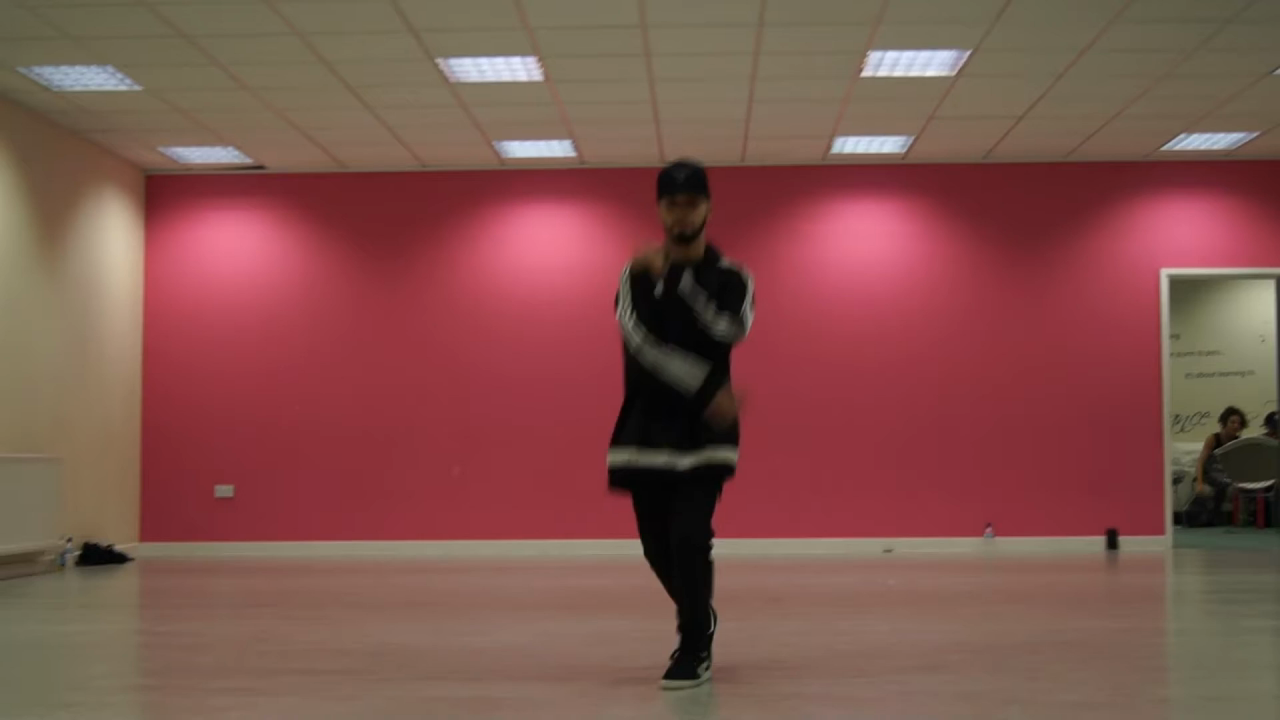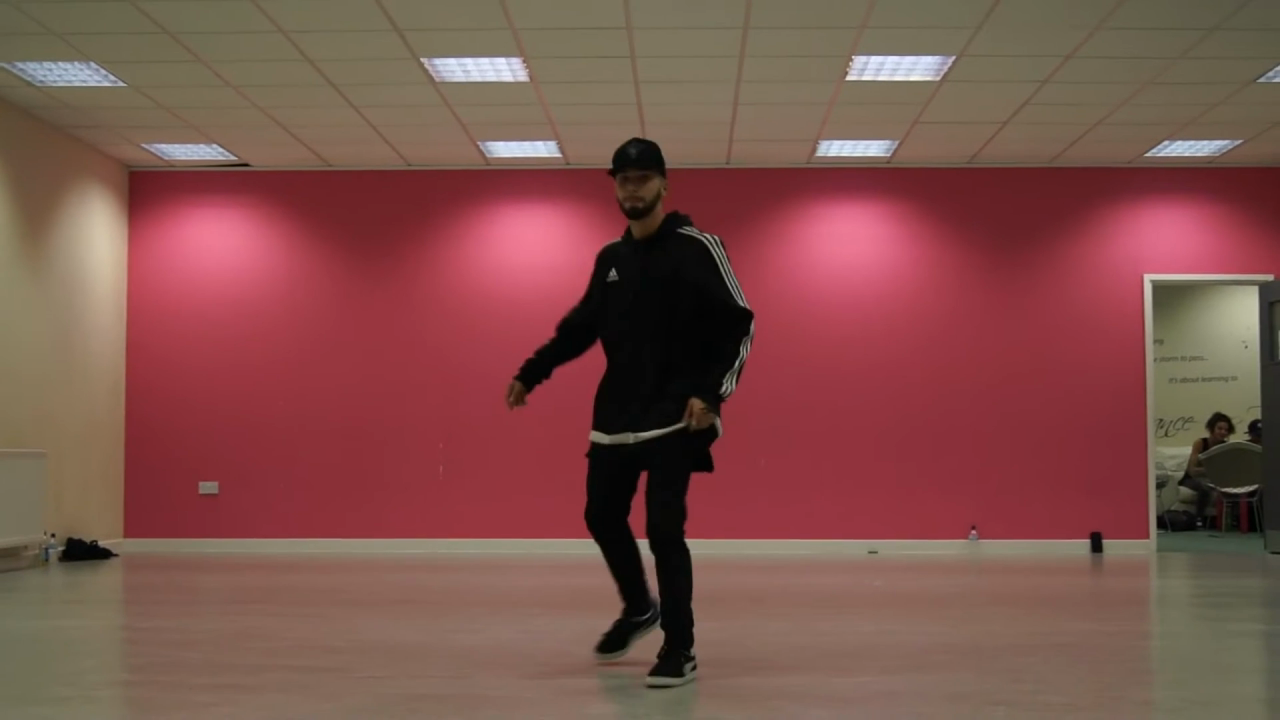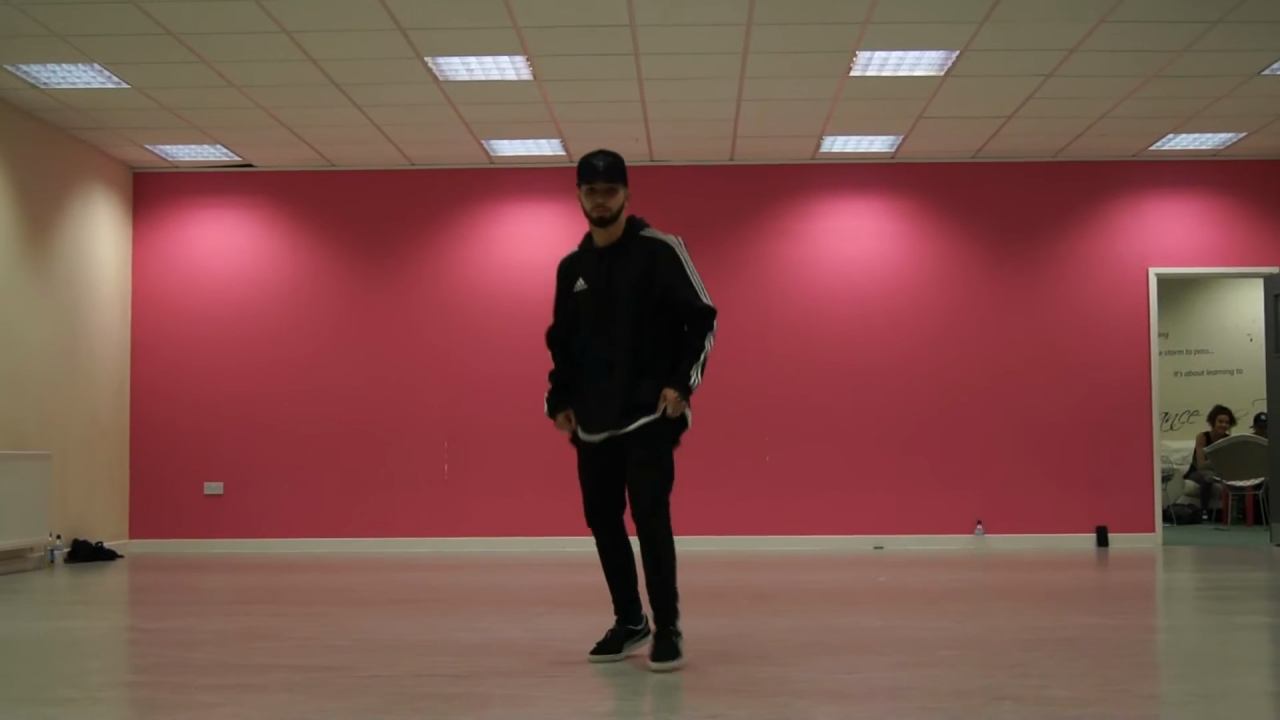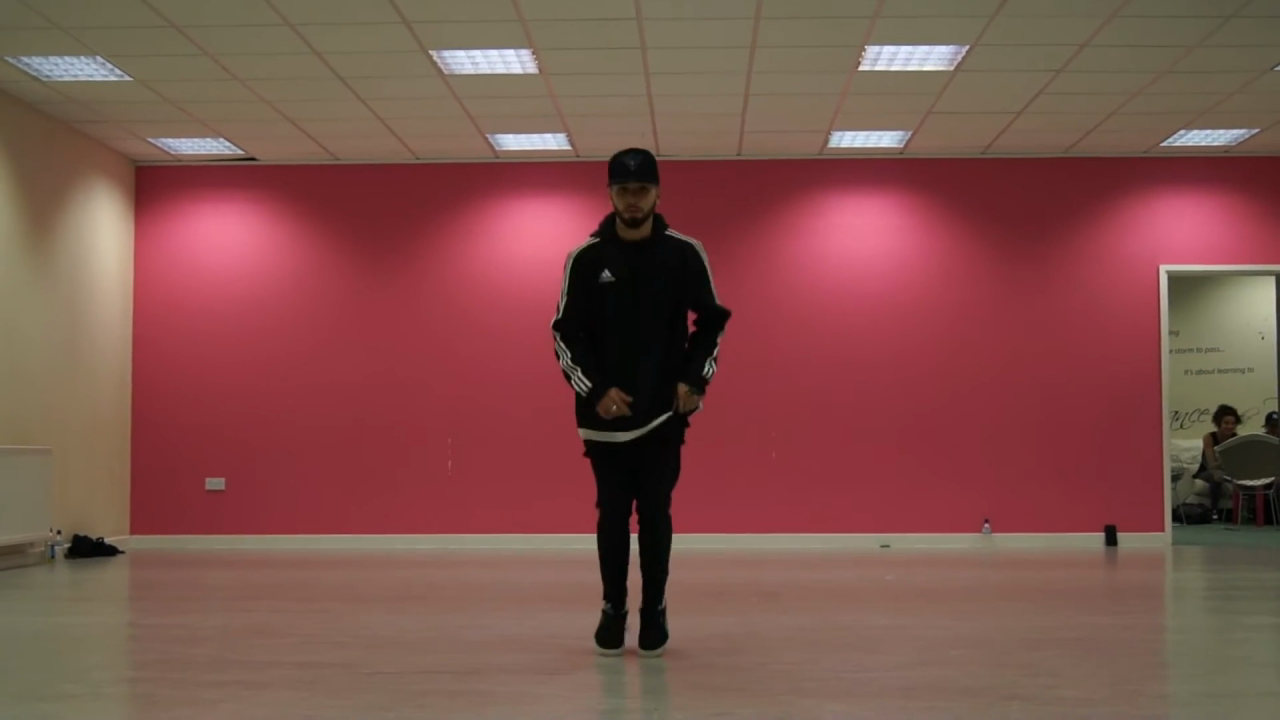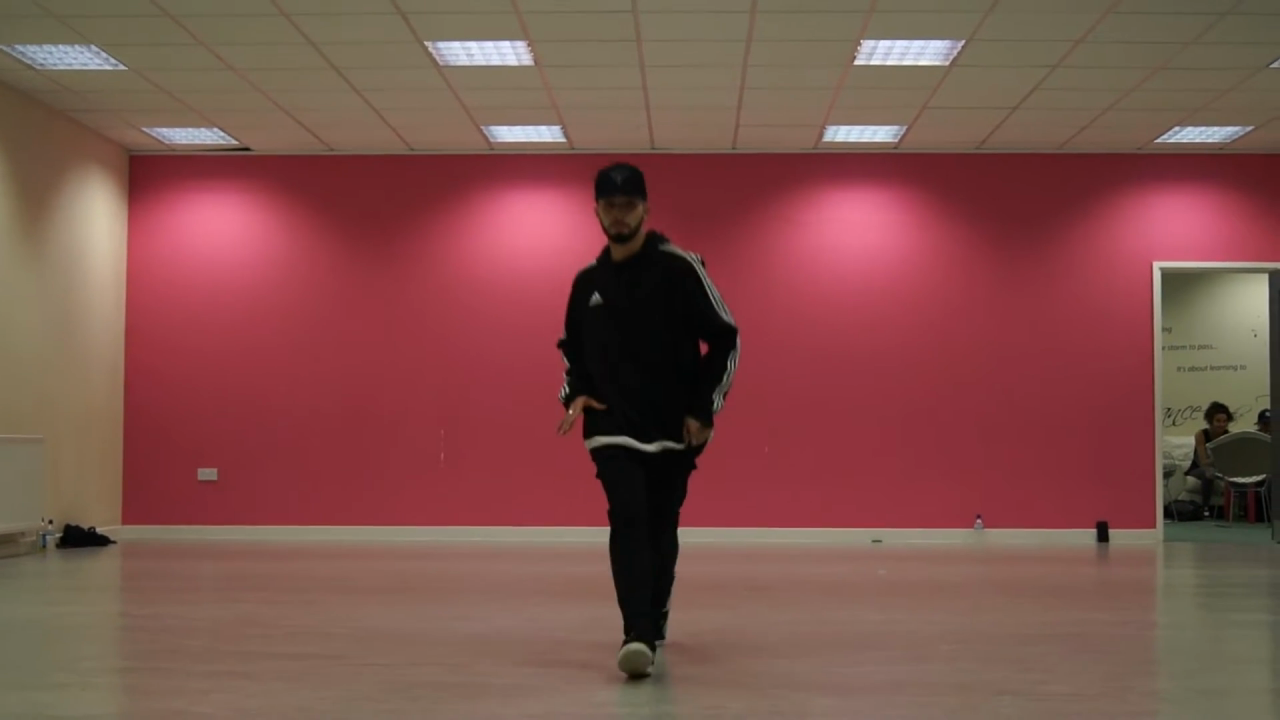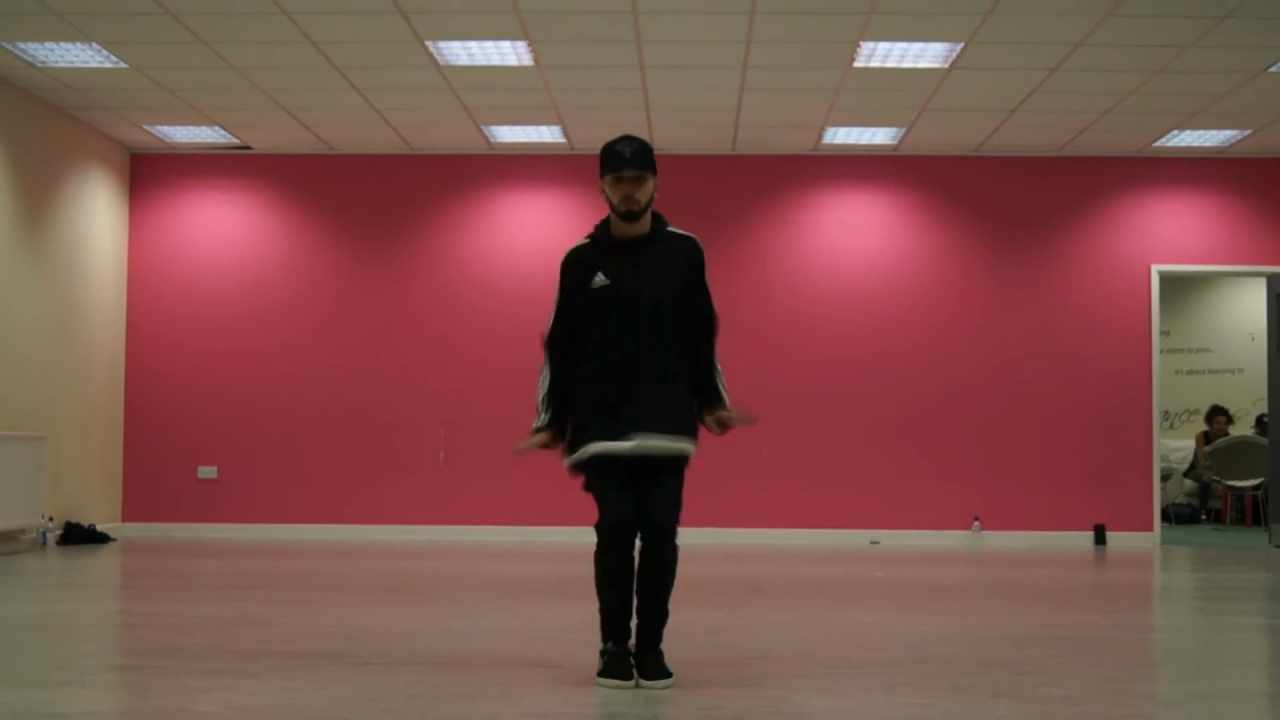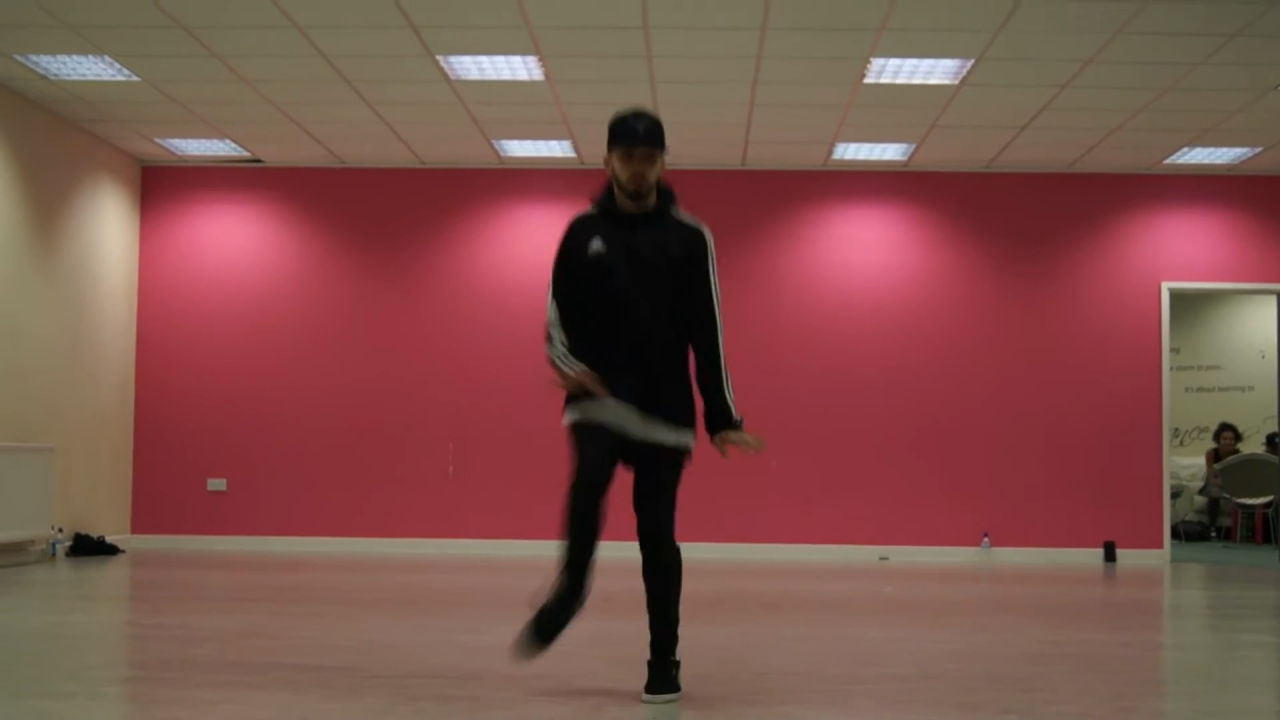
dt=0.5s
person 1, frame 1
left shoulder: (733, 279)
right shoulder: (636, 275)
left elbow: (725, 333)
right elbow: (640, 343)
left wrist: (677, 276)
right wrist: (706, 390)
left hip: (704, 440)
right hip: (644, 438)
left knee: (689, 540)
right knee: (658, 545)
left ankle: (694, 649)
right ankle: (699, 620)
person 1, frame 2
left shoulder: (697, 248)
right shoulder: (610, 259)
left elbow: (739, 325)
right elbow: (580, 327)
left wrist: (710, 392)
right wrist: (531, 374)
left hip: (676, 417)
right hip: (615, 415)
left knee: (663, 527)
right knee: (601, 517)
left ankle: (679, 649)
right ankle: (639, 606)
person 1, frame 3
left shoulder: (661, 251)
right shoulder: (571, 268)
left elbow: (702, 320)
right elbow: (561, 341)
left wrist: (681, 383)
right wrist: (559, 401)
left hip: (649, 413)
right hip: (593, 420)
left knee: (650, 515)
right knee: (602, 518)
left ankle: (667, 629)
right ankle: (629, 620)
person 1, frame 4
left shoulder: (685, 254)
right shoulder: (585, 259)
left elbow: (712, 321)
right elbow: (564, 334)
left wrist: (694, 378)
right wrist: (594, 390)
left hip: (663, 409)
right hip: (607, 412)
left knee: (654, 509)
right knee: (613, 512)
left ankle: (653, 611)
right ankle: (614, 608)
person 1, frame 5
left shoulder: (681, 267)
right shoulder: (587, 281)
left elbow: (727, 339)
right elbow: (574, 349)
left wrist: (704, 408)
right wrist: (574, 393)
left hip: (673, 427)
right hip: (613, 428)
left knee: (660, 525)
right knee: (627, 520)
left ankle: (654, 607)
right ankle: (638, 634)
person 1, frame 6
left shoulder: (683, 252)
right shoulder: (580, 260)
left elbow: (702, 336)
right elbow: (560, 347)
left wrist: (714, 403)
right wrist: (550, 423)
left hip: (667, 422)
right hip: (600, 424)
left knee: (659, 531)
right knee: (617, 528)
left ankle: (650, 646)
right ankle: (614, 647)
person 1, frame 7
left shoulder: (689, 235)
right shoulder: (584, 232)
left elbow: (706, 328)
right elbow: (559, 313)
left wrist: (723, 414)
right wrist: (568, 362)
left hip: (662, 406)
right hip: (599, 400)
left knee: (656, 530)
right knee: (587, 490)
left ankle: (665, 660)
right ankle: (567, 594)
